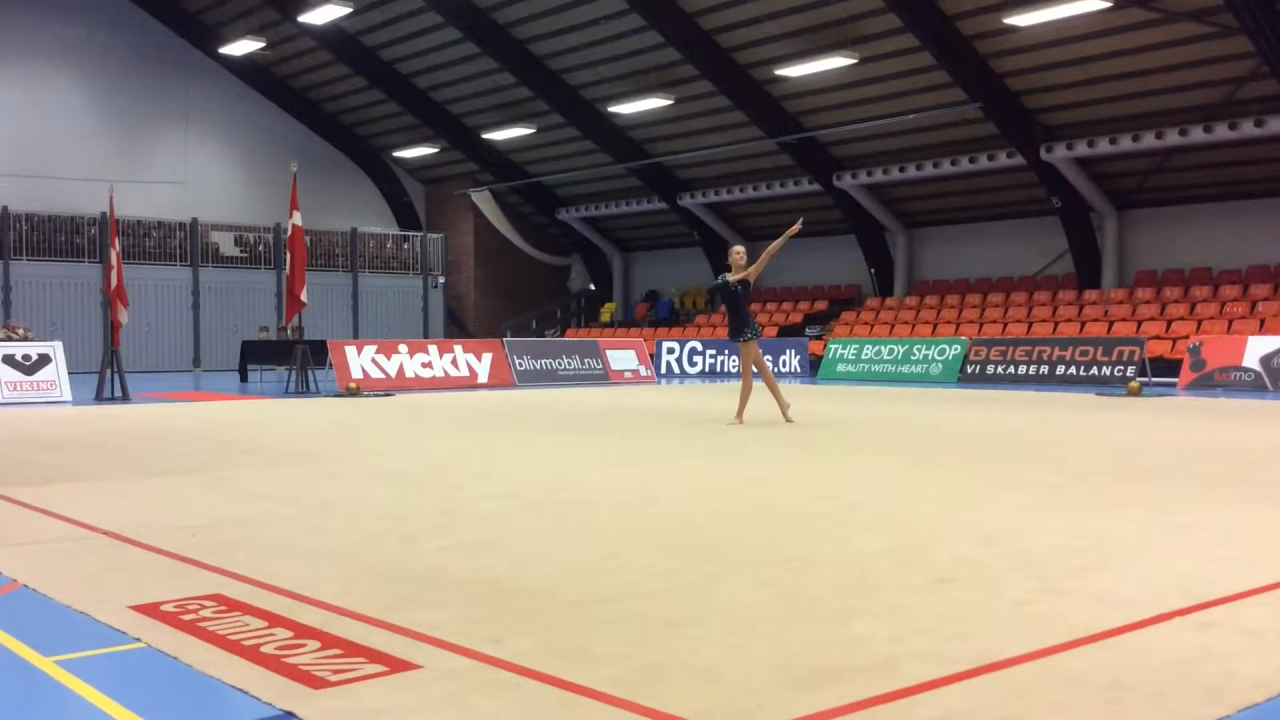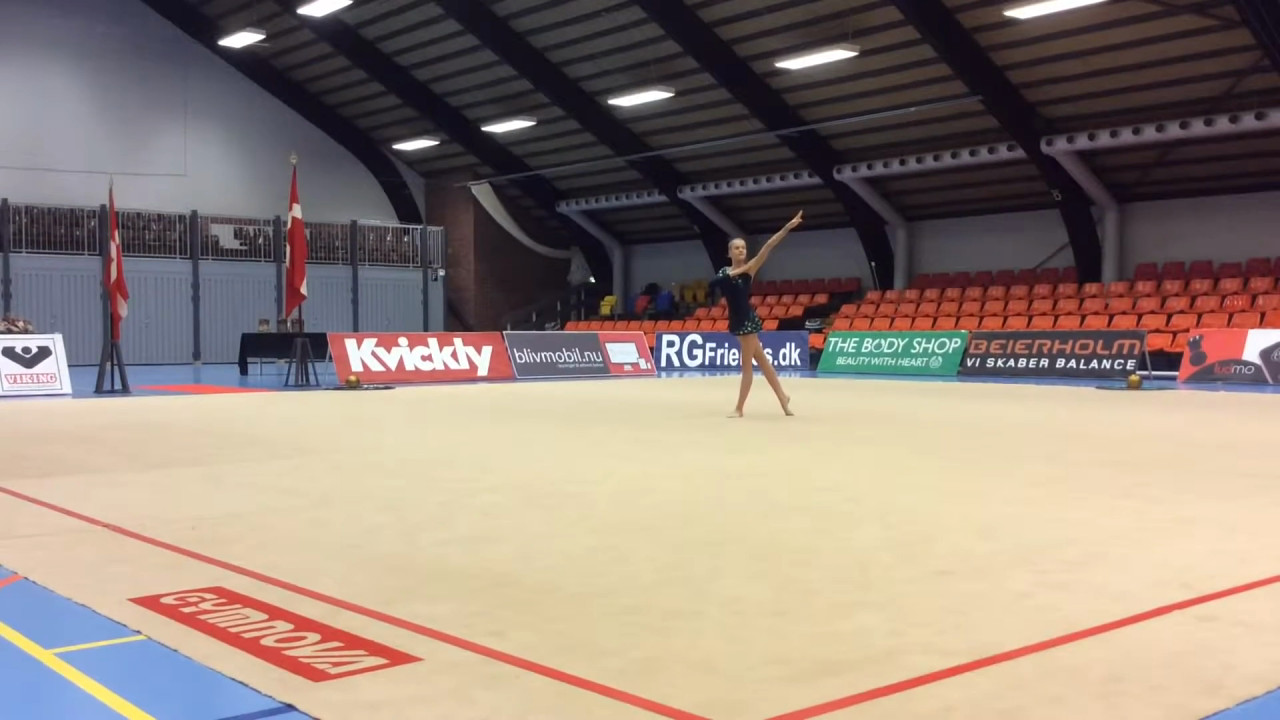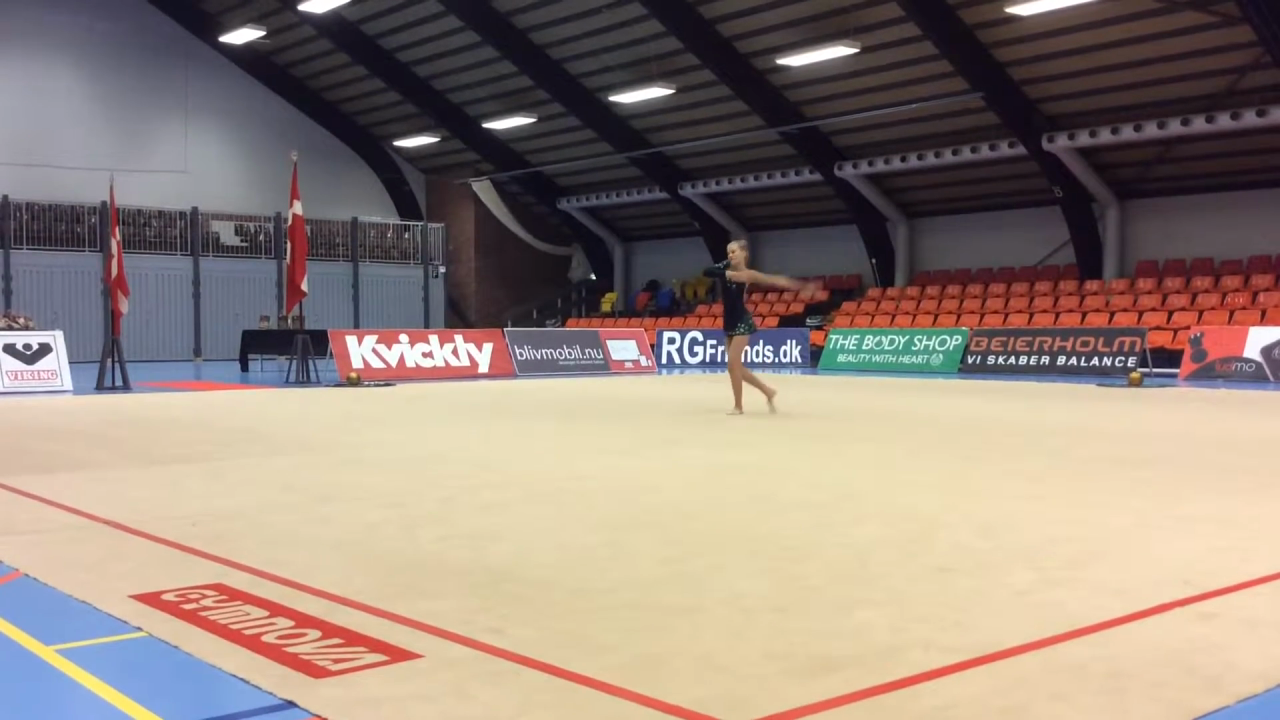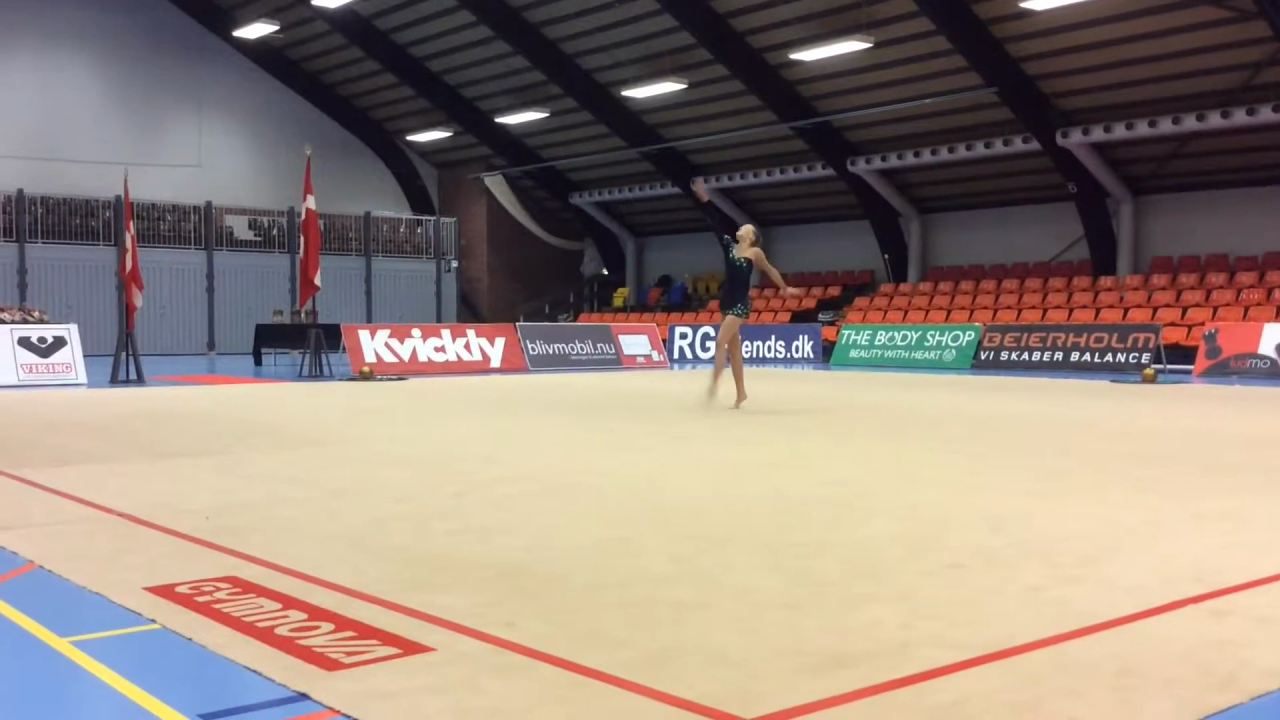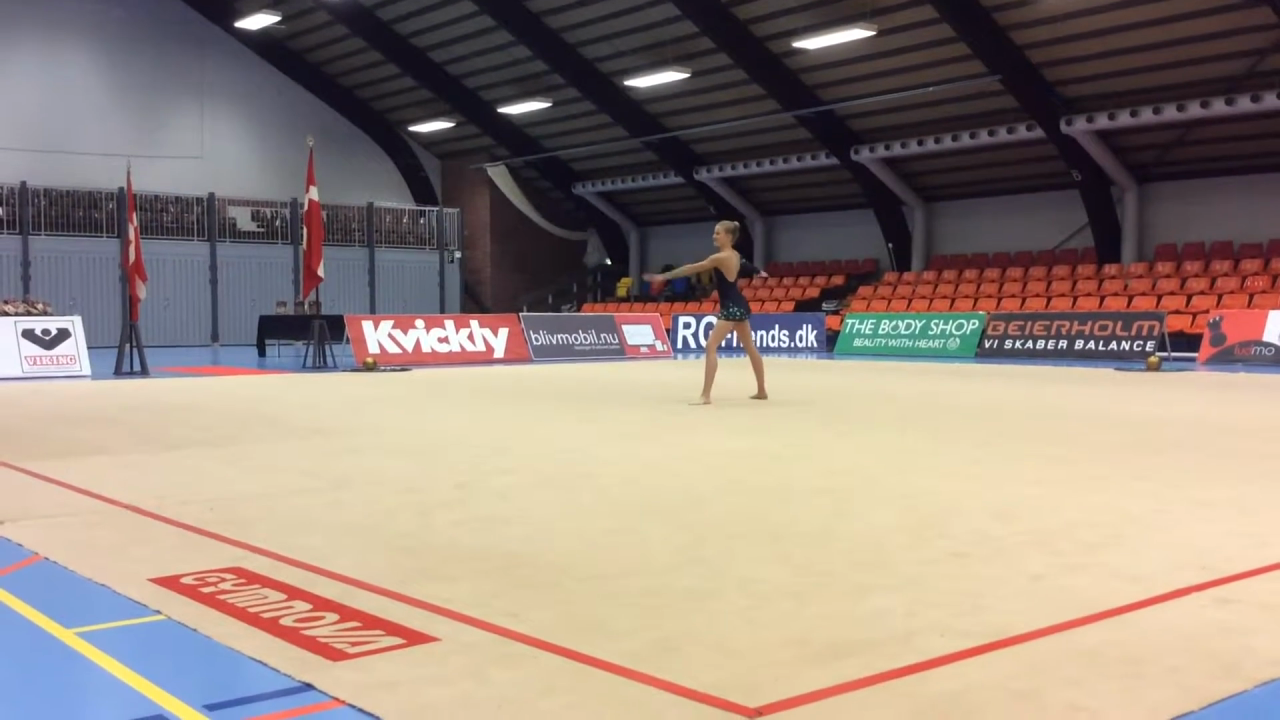
dt=1s
person 1, frame 1
left shoulder: (750, 274)
right shoulder: (724, 278)
left elbow: (768, 252)
right elbow: (711, 290)
left wrist: (787, 234)
right wrist: (730, 280)
left hip: (747, 326)
right hip: (736, 327)
left knee: (747, 371)
right knee: (761, 367)
left ankle: (739, 416)
right ankle: (782, 403)
person 1, frame 2
left shoulder: (750, 268)
right shoulder: (725, 271)
left elbow: (768, 246)
right elbow: (713, 283)
left wrist: (787, 227)
right wrist: (732, 274)
left hip: (747, 319)
right hip: (736, 320)
left knee: (747, 364)
right knee: (761, 360)
left ankle: (739, 408)
right ankle: (782, 396)
person 1, frame 3
left shoulder: (750, 274)
right shoulder: (727, 267)
left elbow: (776, 281)
right elbow: (707, 272)
left wrist: (801, 286)
right wrist: (726, 274)
left hip: (742, 322)
right hip: (729, 322)
left knee: (733, 364)
right knee: (736, 365)
left ankle: (738, 406)
right ankle: (767, 391)
person 1, frame 4
left shoulder: (755, 253)
right shoulder: (729, 247)
left elbow: (771, 272)
right elbow: (717, 223)
left wrist: (786, 289)
right wrist: (704, 199)
left hip: (740, 305)
right hip: (727, 302)
left knee: (721, 342)
right knee: (733, 349)
left ankle: (714, 384)
right ankle: (740, 392)
person 1, frame 5
left shoulder: (718, 258)
right shoulder: (735, 256)
left elbow: (690, 269)
right elbow: (750, 268)
left wrist: (663, 276)
right wrist: (760, 273)
left hip: (730, 307)
right hip: (740, 305)
left knee: (710, 348)
right knee: (750, 348)
left ankle: (705, 395)
right ankle: (761, 390)
